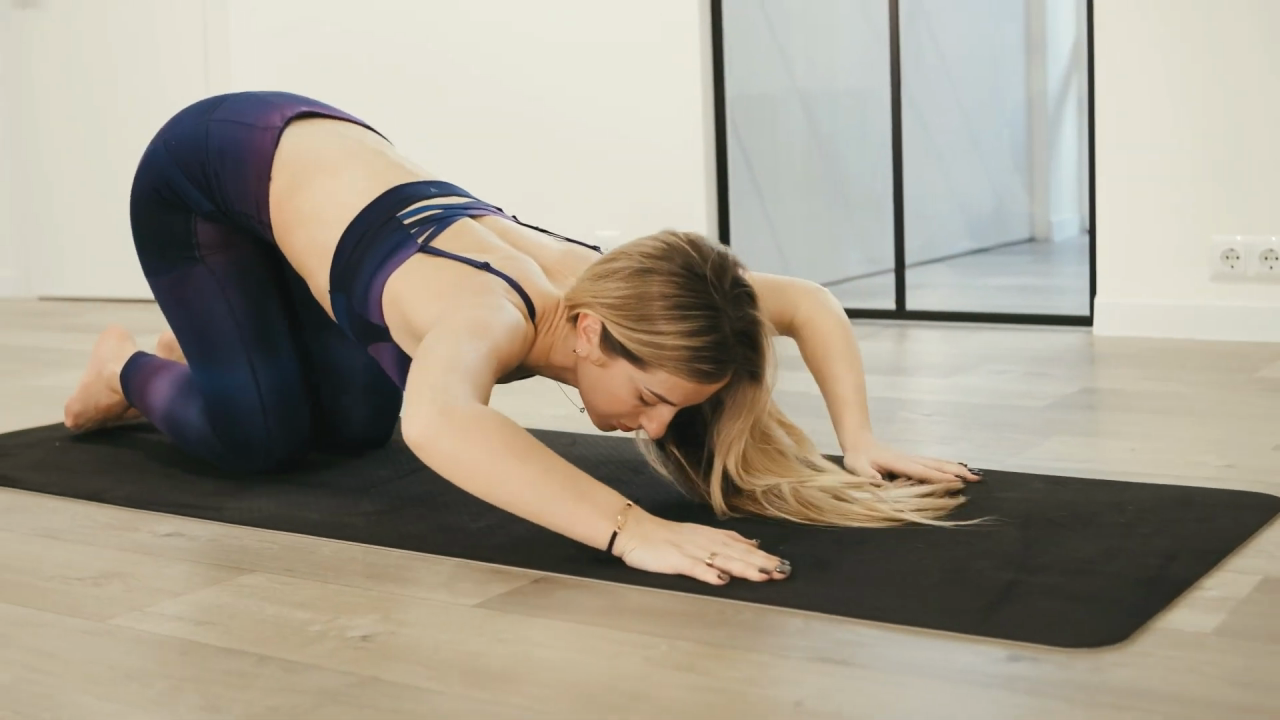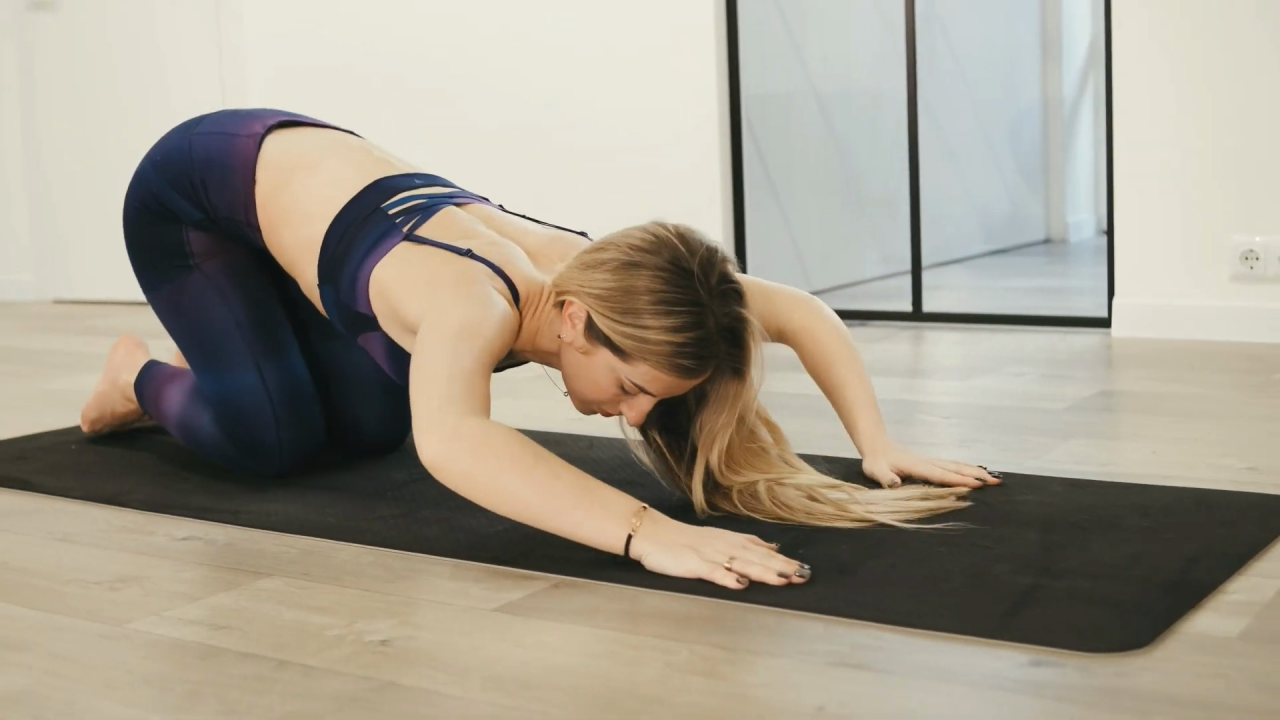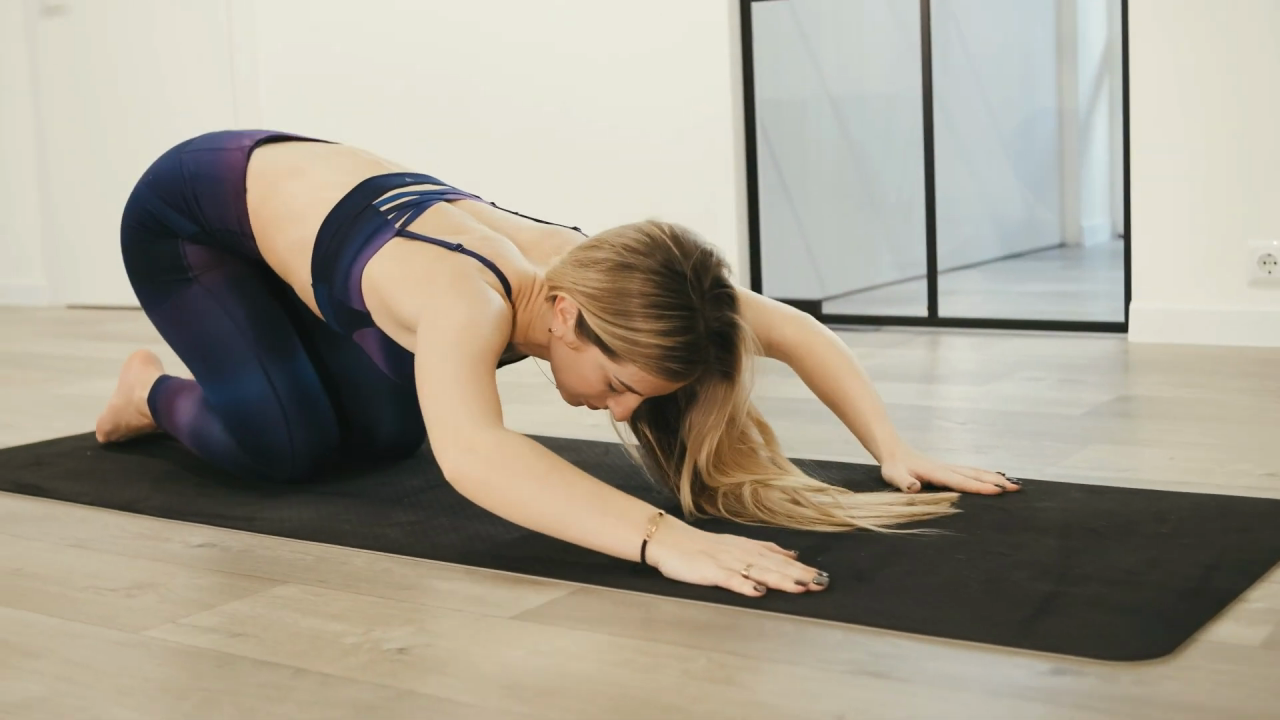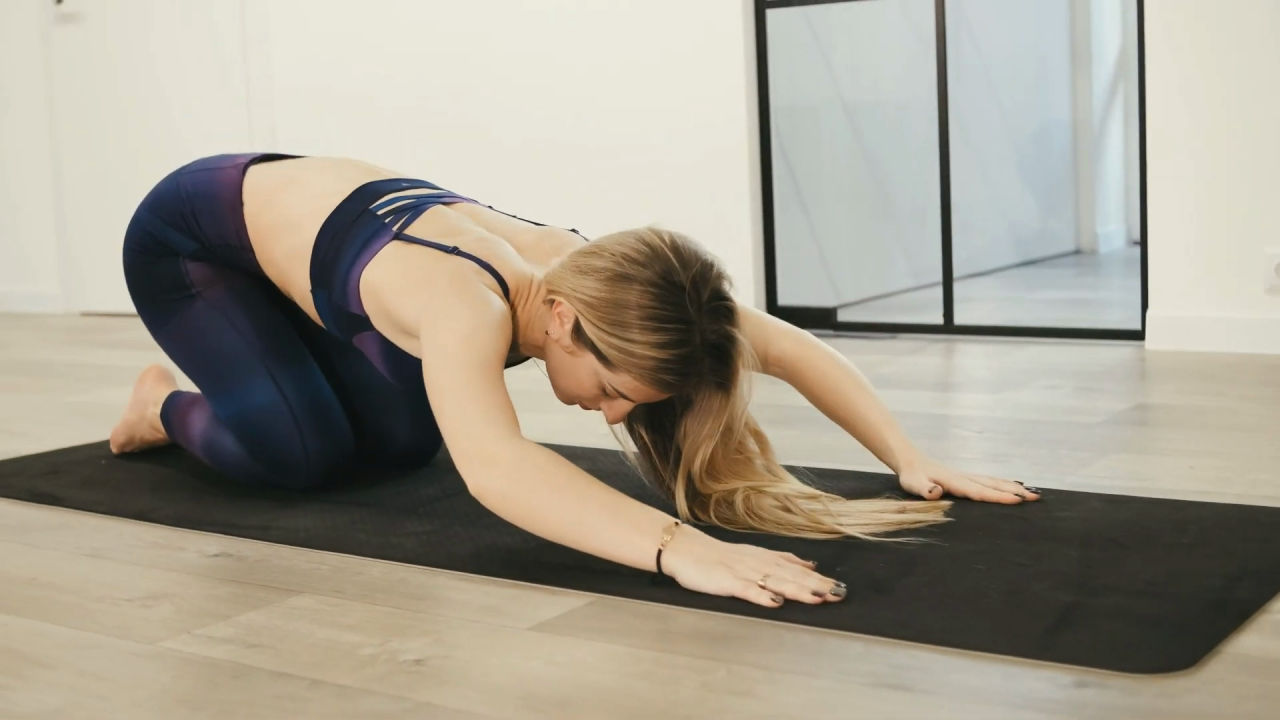
dt=0.2s
person 1, frame 1
left shoulder: (614, 293)
right shoulder: (493, 317)
left elbow: (809, 304)
right elbow: (438, 423)
left wrist: (858, 443)
right wrist: (628, 530)
left hip: (317, 152)
right hip: (204, 170)
left knee: (355, 425)
right knee: (260, 434)
left ankle: (196, 356)
right ankle: (130, 371)
person 1, frame 2
left shoulder: (600, 279)
right shoulder: (477, 305)
left elbow: (802, 312)
right elbow: (452, 442)
left wrist: (877, 446)
right wrist: (645, 532)
left hip: (300, 174)
right hip: (194, 189)
left knee: (370, 427)
right knee: (272, 435)
left ankle: (213, 363)
right ankle: (144, 380)
person 1, frame 3
left shoulder: (595, 277)
right shoulder: (469, 299)
left elbow: (794, 329)
right elbow: (473, 454)
left wrist: (893, 453)
right wrist: (662, 539)
left hip: (294, 200)
right hip: (188, 210)
left knee: (386, 435)
right knee: (285, 441)
left ankle: (232, 374)
right ankle: (159, 394)
person 1, frame 4
left shoulder: (593, 278)
right shoulder: (468, 302)
left elbow: (791, 347)
right elbow: (494, 466)
left wrist: (909, 462)
right wrist: (681, 550)
left hip: (294, 220)
right hip: (191, 233)
left knee: (402, 442)
right knee: (301, 450)
left ankle: (239, 387)
right ankle: (170, 408)
